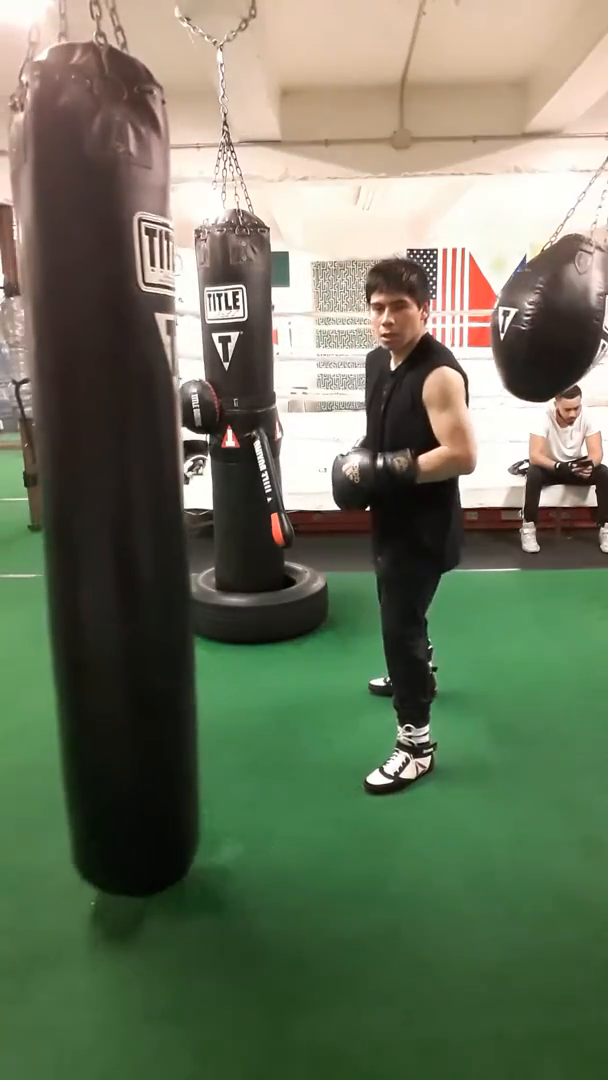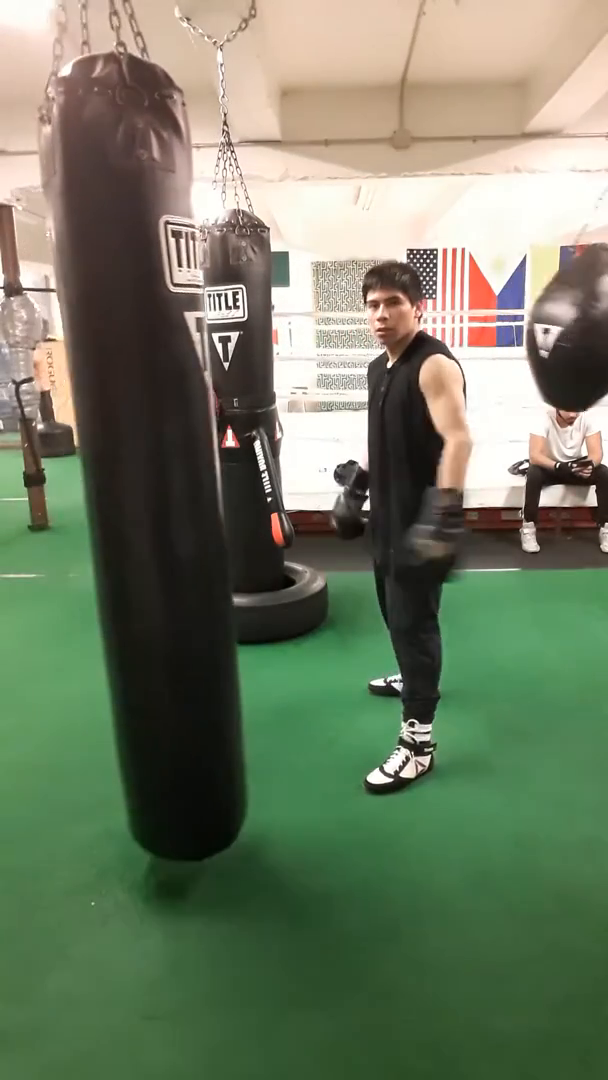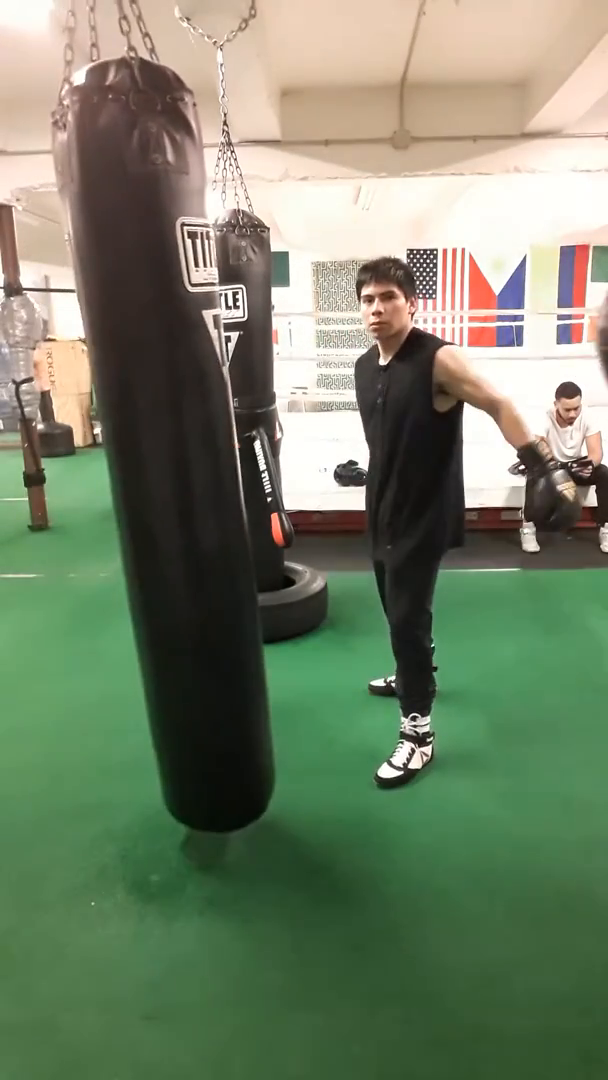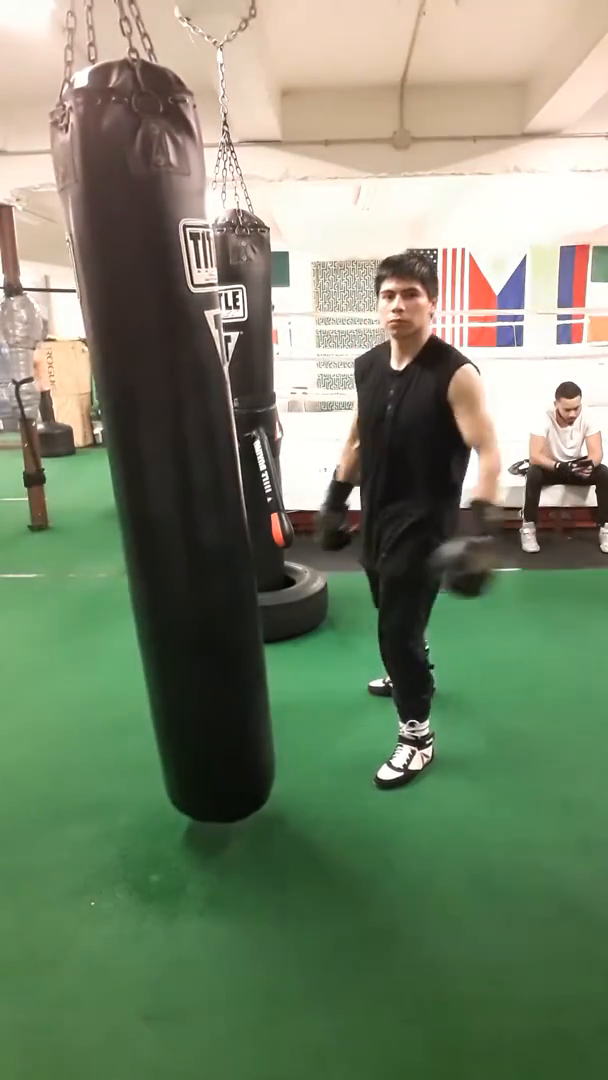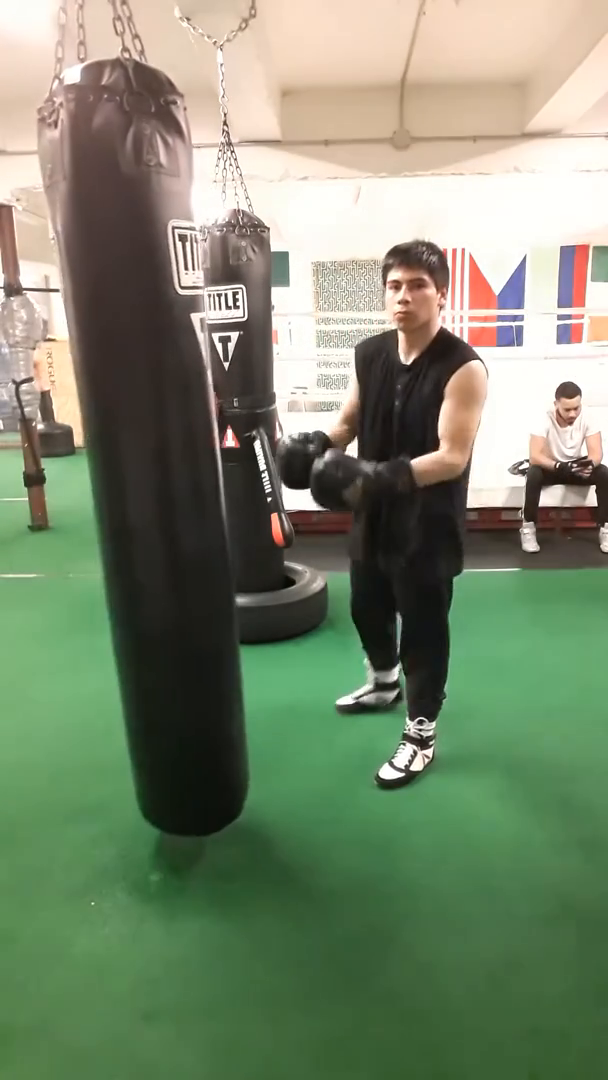
dt=0.3s
person 1, frame 1
left shoulder: (439, 373)
right shoulder: (377, 361)
left elbow: (462, 456)
left wrist: (382, 469)
right wrist: (358, 461)
left hip: (423, 524)
right hip: (392, 519)
left knee: (400, 625)
right knee: (401, 611)
left ankle: (416, 745)
right ankle: (418, 676)
person 1, frame 2
left shoulder: (434, 363)
right shoulder: (382, 367)
left elbow: (459, 442)
left wrist: (439, 519)
right wrist: (354, 489)
left hip: (421, 521)
right hip: (389, 516)
left knee: (413, 621)
right knee: (394, 609)
left ankle: (417, 742)
right ankle: (415, 678)
person 1, frame 3
left shoulder: (438, 359)
right shoulder: (364, 366)
left elbow: (501, 407)
left wrist: (545, 468)
left hip: (424, 513)
right hip: (385, 510)
left knee: (408, 615)
right knee: (397, 608)
left ankle: (418, 733)
right ankle: (413, 675)
person 1, frame 4
left shoulder: (457, 373)
right shoulder: (367, 366)
left elbow: (488, 452)
left wrist: (479, 528)
right wrist: (335, 499)
left hip: (426, 527)
right hip: (381, 521)
left knee: (396, 631)
right knee: (395, 617)
left ankle: (417, 737)
right ankle: (415, 676)
person 1, frame 5
left shoulder: (464, 369)
right shoulder: (368, 354)
left elbow: (452, 458)
right elbow: (348, 420)
left wrist: (378, 476)
right wrist: (316, 446)
left hip: (429, 527)
right hip: (373, 519)
left knee: (424, 630)
right knee: (367, 610)
left ankle: (420, 737)
right ankle: (384, 682)
